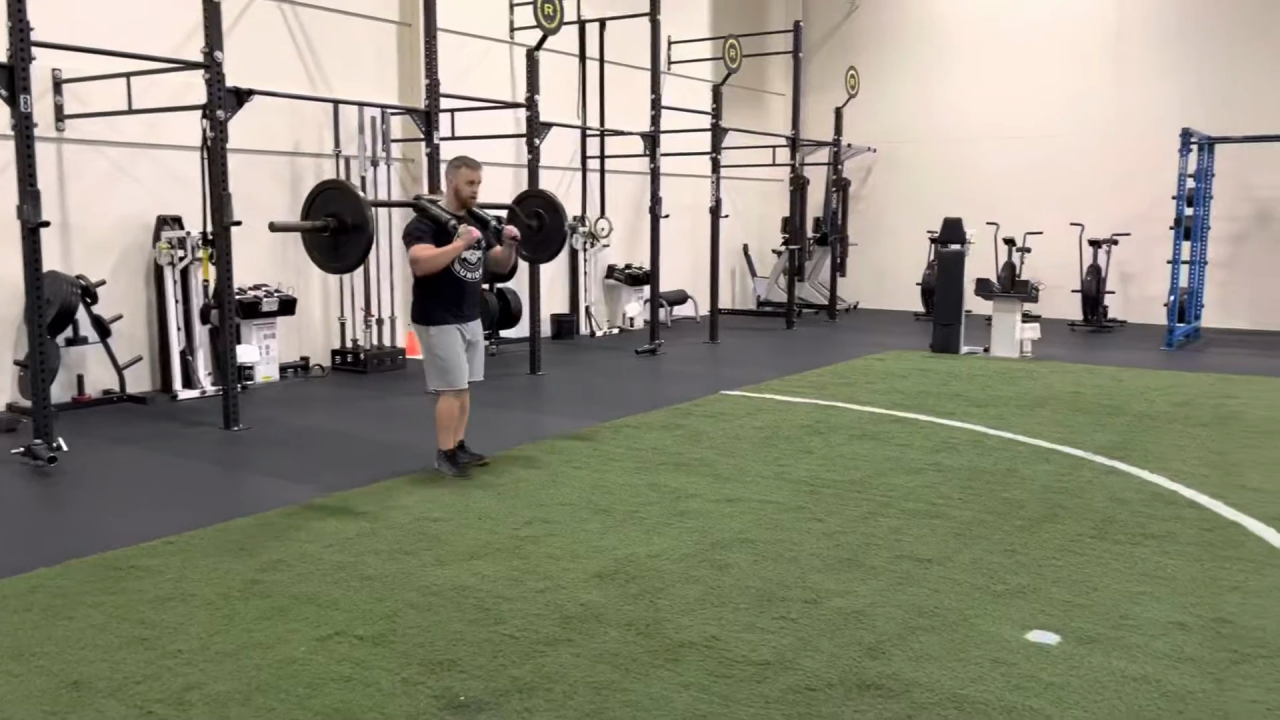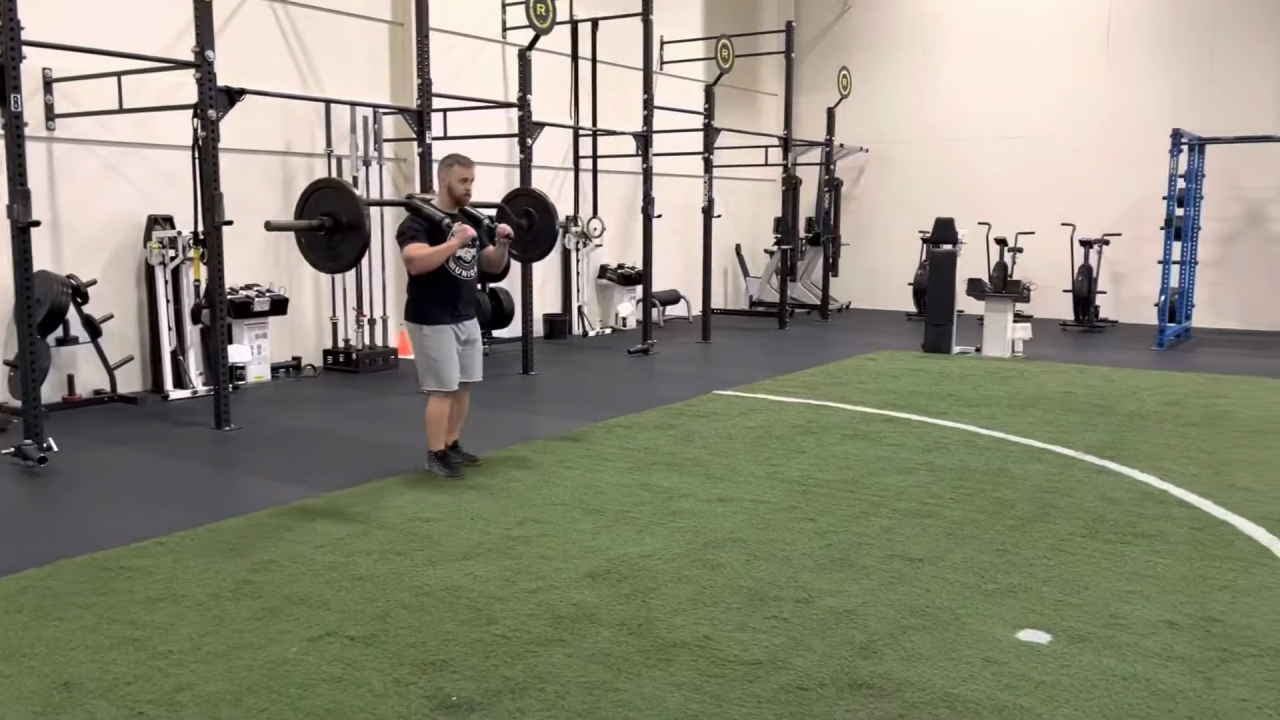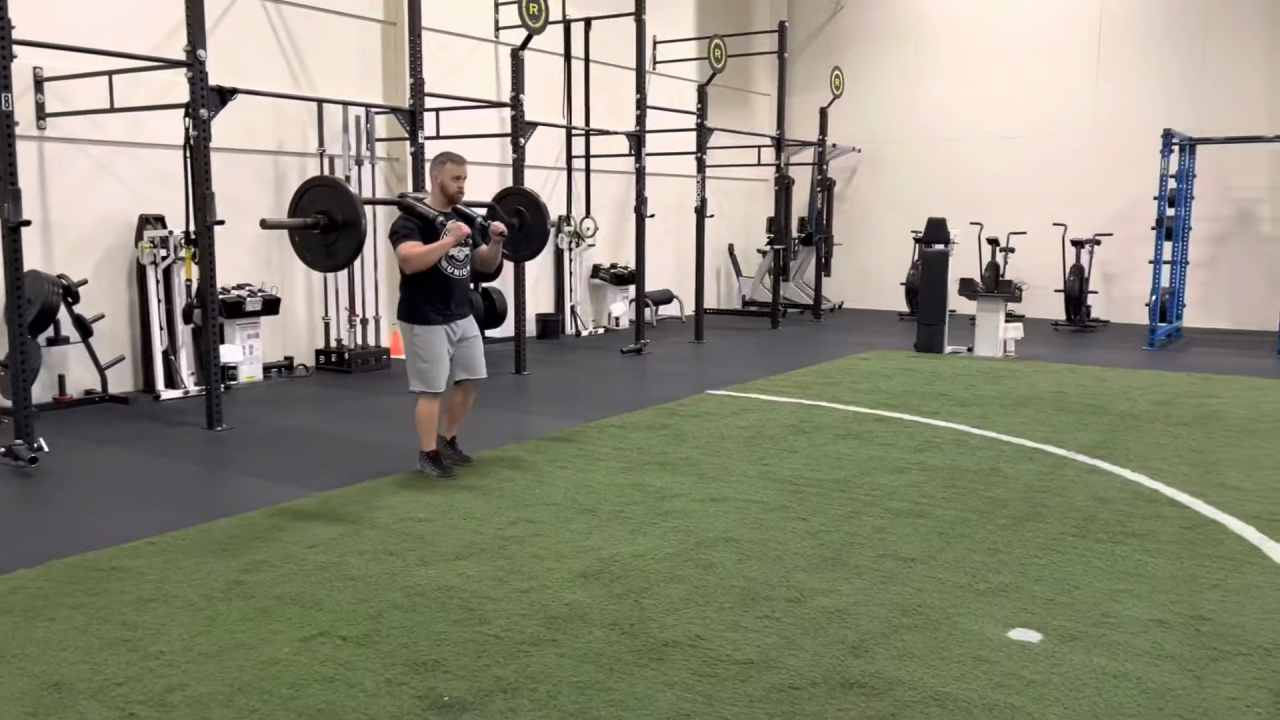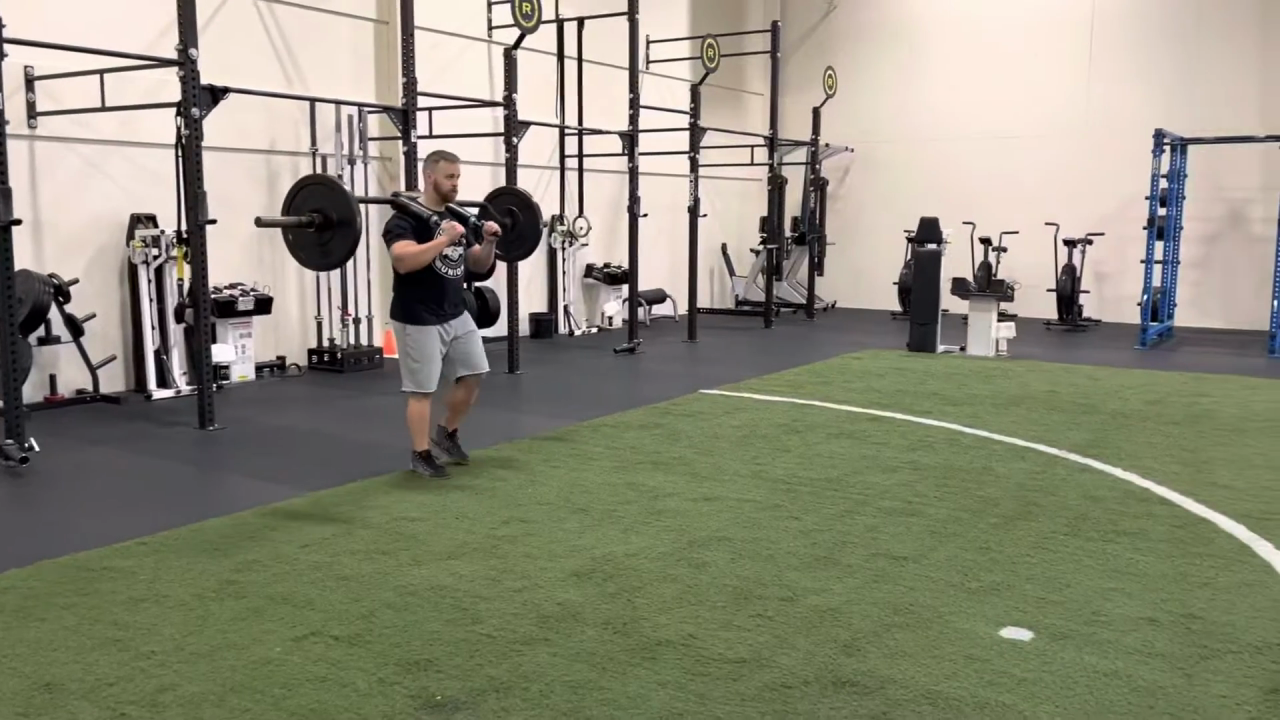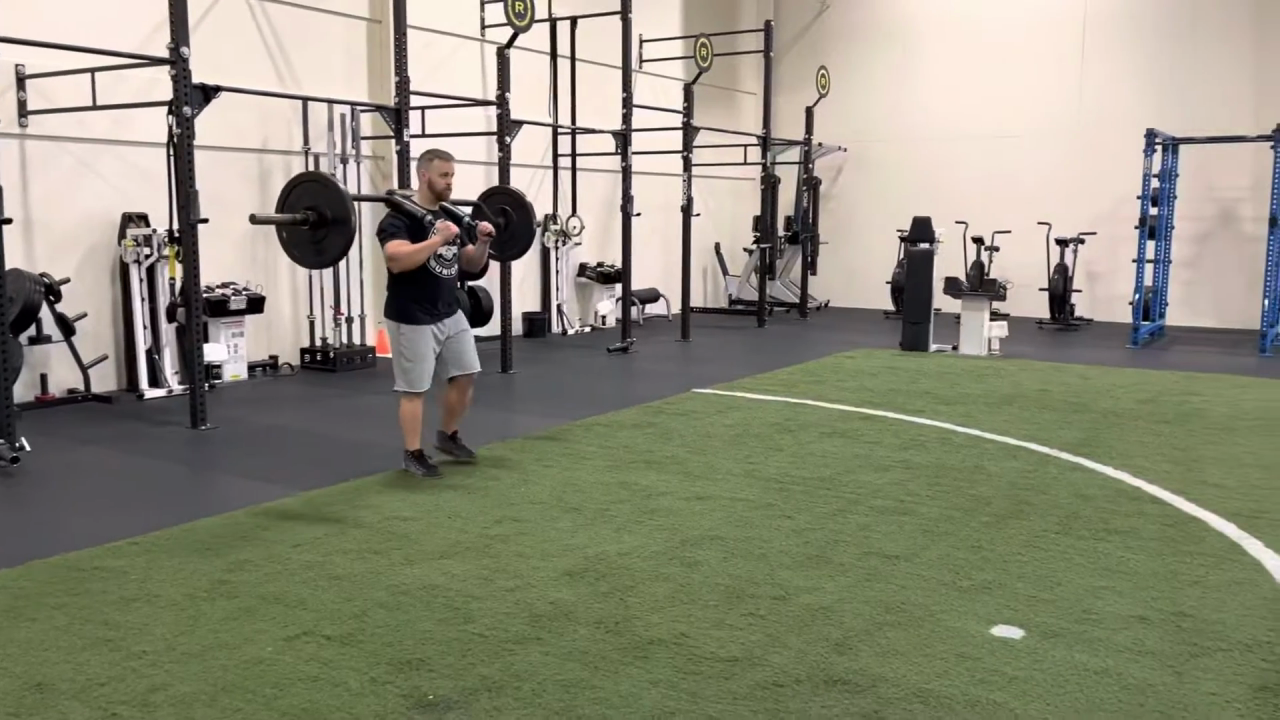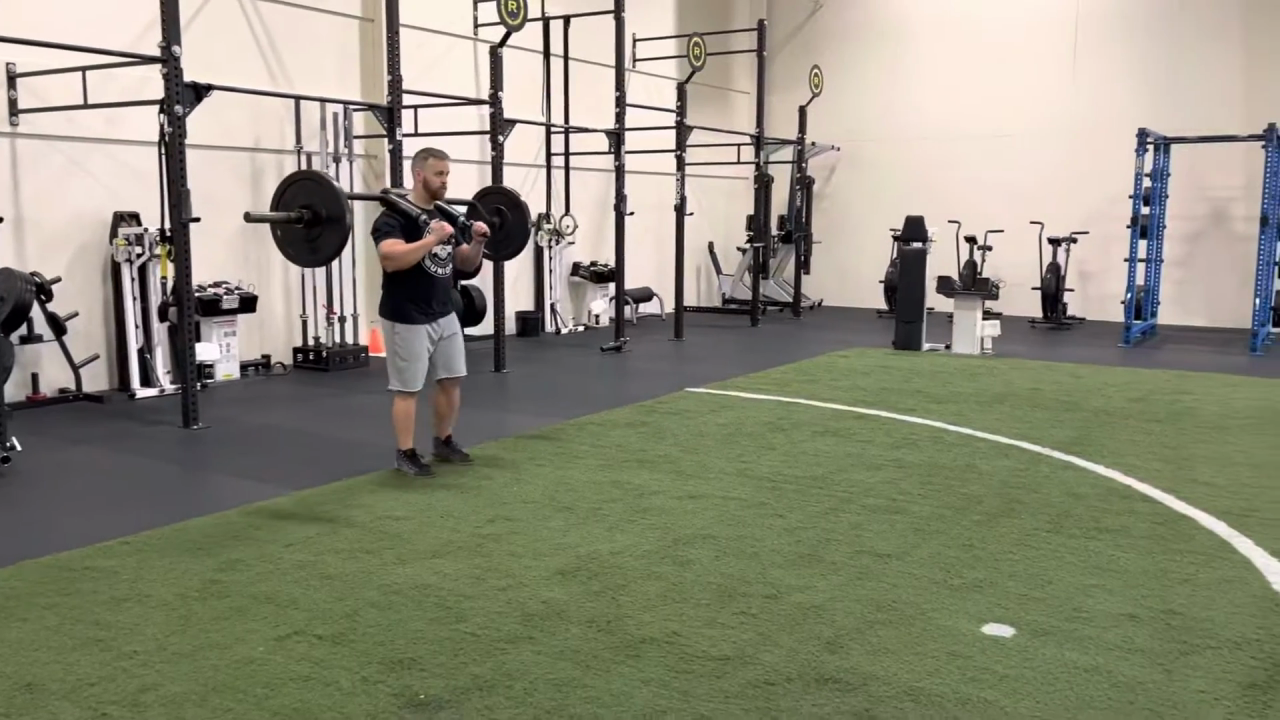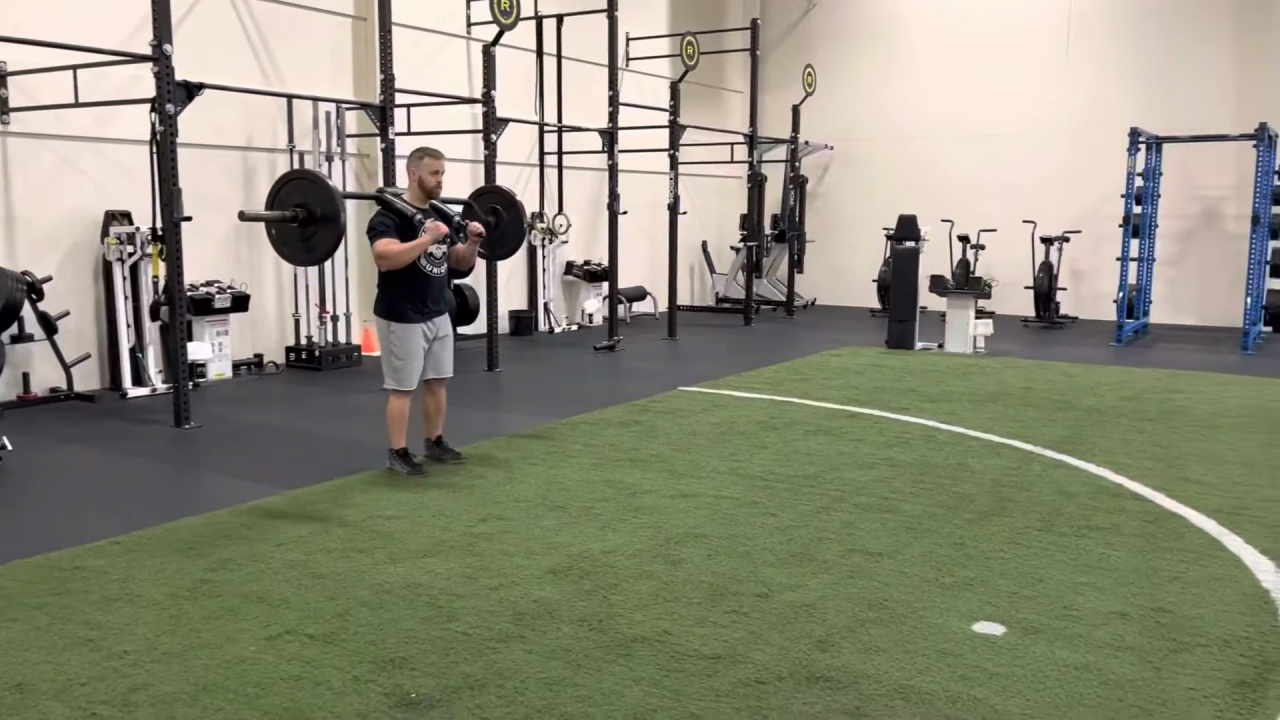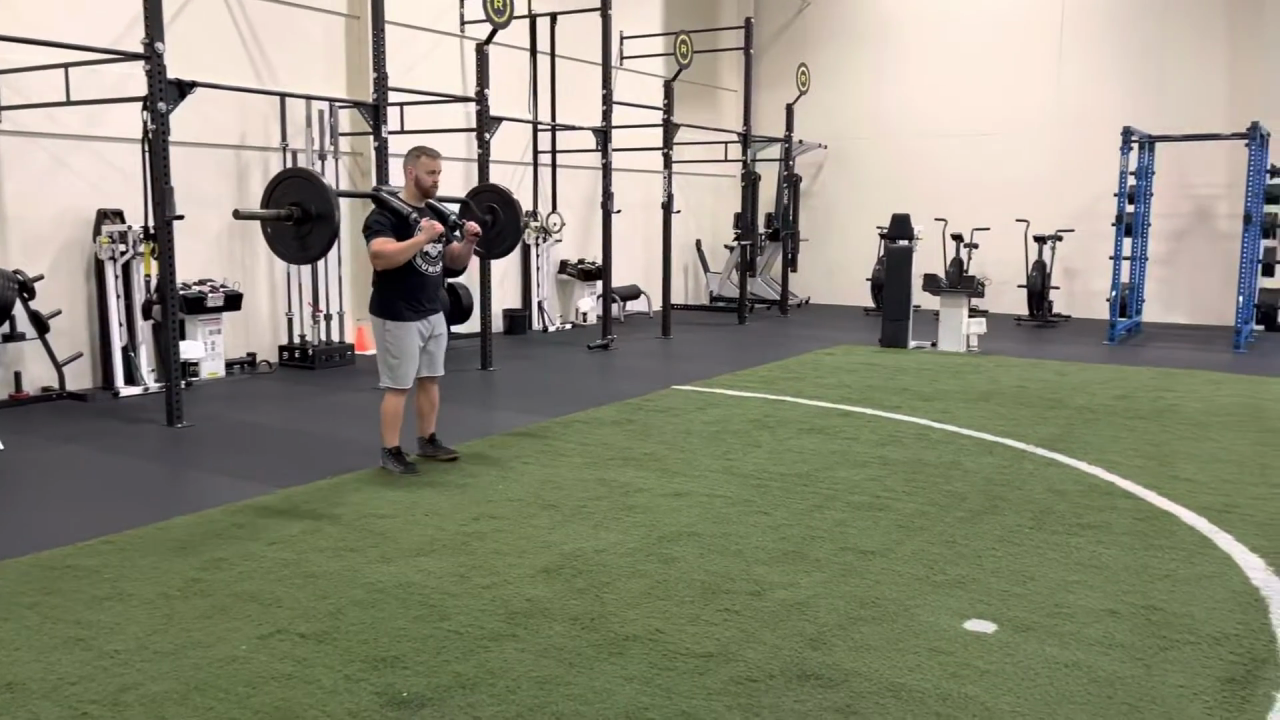
dt=0.1s
person 1, frame 1
left shoulder: (476, 222)
right shoulder: (425, 223)
left elbow: (500, 265)
right elbow: (420, 264)
left wrist: (509, 245)
right wrist: (460, 243)
left hip: (470, 318)
right hip: (437, 320)
left knee: (463, 386)
right knee: (452, 388)
left ankle: (457, 446)
right ankle: (445, 454)
person 1, frame 2
left shoulder: (469, 221)
right shoulder: (419, 222)
left elbow: (493, 265)
right elbow: (415, 262)
left wrist: (502, 244)
right wrist: (456, 241)
left hip: (467, 317)
right hip: (432, 321)
left knee: (463, 385)
right knee: (442, 388)
left ankle: (451, 445)
right ankle: (436, 454)
person 1, frame 3
left shoulder: (462, 219)
right shoulder: (412, 220)
left elbow: (486, 264)
right elbow: (410, 261)
left wrist: (496, 242)
right wrist: (450, 239)
left hip: (462, 316)
right hip: (425, 321)
left knee: (469, 382)
right knee: (432, 389)
left ankle: (447, 440)
right ankle: (428, 455)
person 1, frame 4
left shoulder: (456, 219)
right shoulder: (406, 220)
left elbow: (479, 265)
right elbow: (404, 261)
left wrist: (489, 242)
right wrist: (444, 239)
left hip: (457, 315)
right hip: (419, 320)
left knee: (473, 375)
right knee: (422, 389)
left ankle: (445, 433)
right ankle: (421, 455)
person 1, frame 5
left shoulder: (450, 218)
right shoulder: (400, 218)
left elbow: (473, 264)
right elbow: (397, 260)
left wrist: (483, 242)
right wrist: (439, 238)
left hip: (450, 314)
right hip: (413, 319)
left knee: (465, 376)
right knee: (414, 389)
left ankle: (448, 436)
right ankle: (413, 454)
person 1, frame 6
left shoulder: (444, 216)
right shoulder: (395, 218)
left elbow: (467, 263)
right elbow: (391, 259)
left wrist: (478, 242)
right wrist: (433, 238)
left hip: (444, 315)
right hip: (407, 319)
left knee: (450, 381)
right knee: (407, 388)
left ankle: (444, 442)
right ankle: (406, 454)
person 1, frame 7
left shoulder: (439, 216)
right shoulder: (390, 217)
left elbow: (461, 263)
right elbow: (386, 259)
left wrist: (473, 242)
right wrist: (428, 238)
left hip: (438, 314)
right hip: (402, 318)
left knee: (437, 383)
right knee: (402, 387)
left ankle: (435, 442)
right ankle: (397, 453)
person 1, frame 8
left shoulder: (435, 215)
right shoulder: (386, 215)
left elbow: (456, 261)
right elbow: (381, 258)
left wrist: (469, 241)
right wrist: (423, 238)
left hip: (433, 313)
right hip: (398, 317)
left knee: (429, 379)
right knee: (397, 385)
left ankle: (427, 441)
right ankle: (390, 451)
